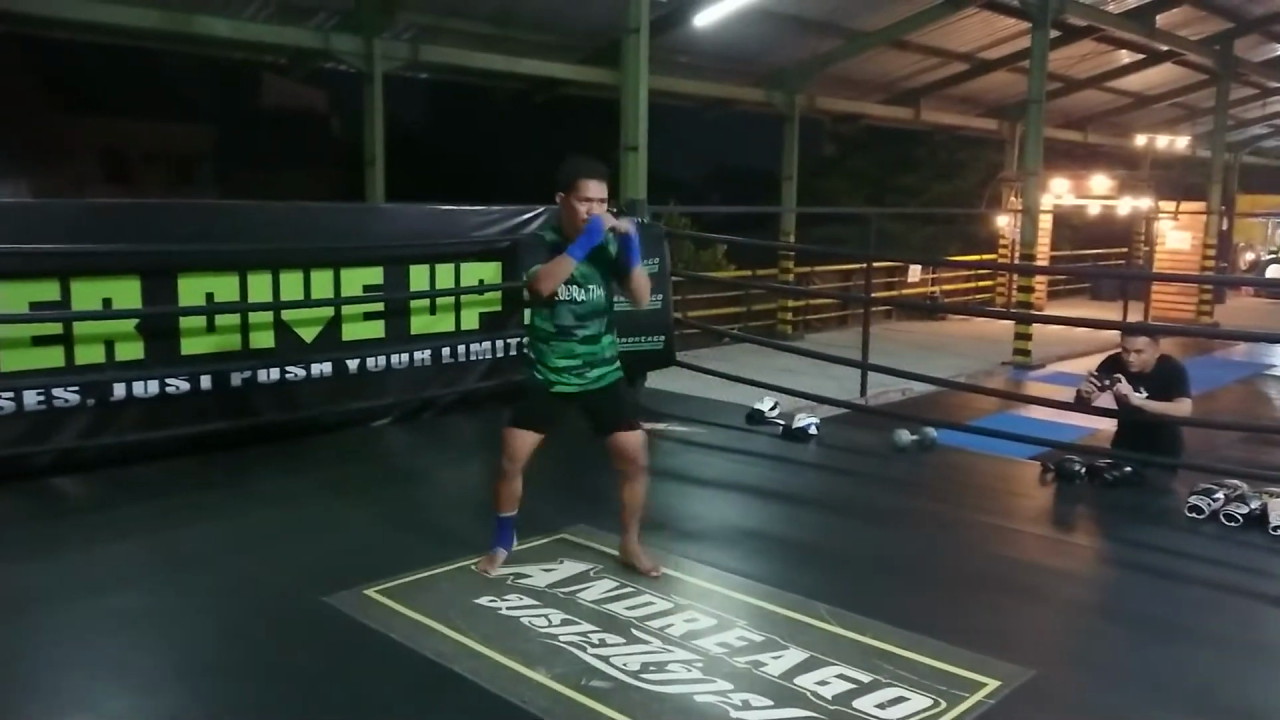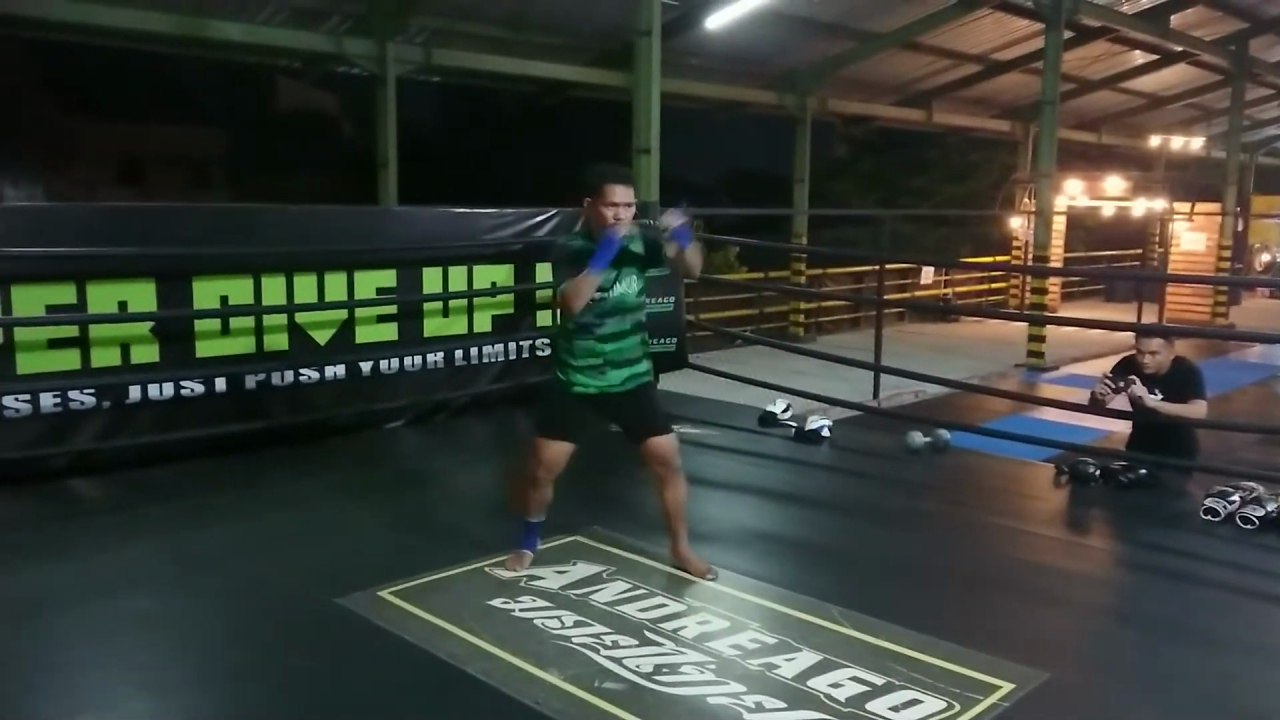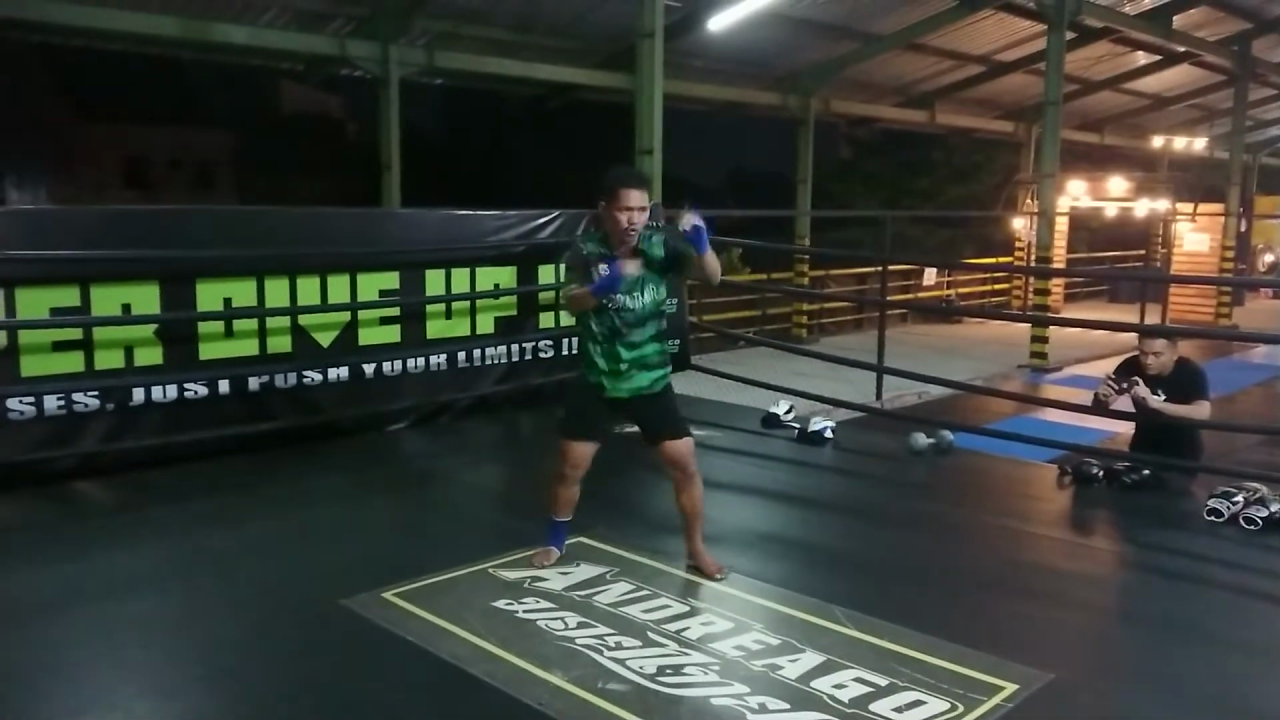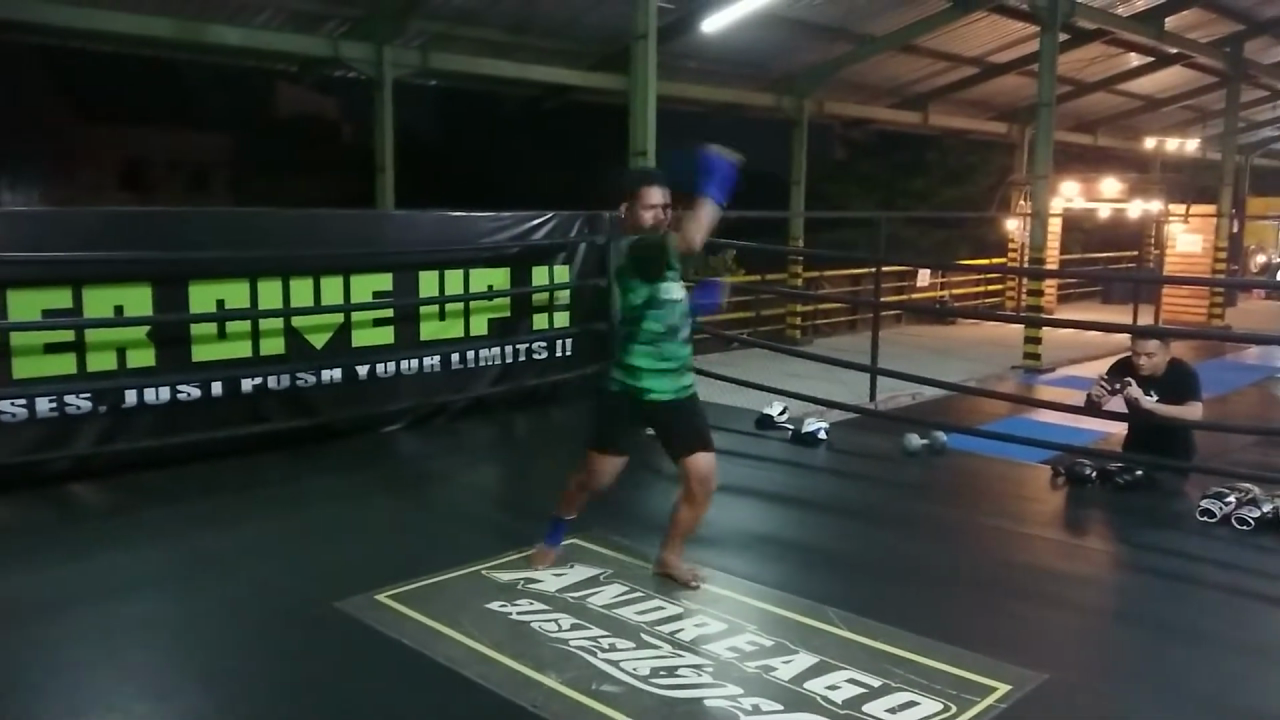
dt=0.3s
person 1, frame 1
left shoulder: (610, 242)
right shoulder: (542, 242)
left elbow: (640, 298)
right elbow: (542, 286)
left wrist: (631, 247)
right wrist: (584, 242)
left hip: (602, 376)
right hip: (549, 378)
left knee: (634, 459)
right knee: (512, 459)
left ankle: (630, 543)
right ankle: (502, 541)
person 1, frame 2
left shoulder: (642, 243)
right shoulder: (571, 251)
left elbow: (690, 268)
right elbow: (572, 301)
left wrist: (680, 234)
right wrist: (605, 253)
left hip: (631, 379)
right hip: (574, 382)
left knee: (667, 461)
right knee: (542, 467)
left ankle: (681, 548)
right ankle: (529, 541)
person 1, frame 3
left shoulder: (661, 245)
right shoulder: (586, 253)
left elbow: (711, 276)
right elbow: (573, 304)
left wrist: (698, 236)
right wrist: (608, 280)
left hip: (650, 382)
right hip: (598, 383)
left knee: (685, 465)
right knee: (571, 466)
left ankle: (696, 549)
right ankle: (556, 540)
person 1, frame 4
left shoulder: (662, 257)
right shoulder: (638, 249)
right elbow: (690, 241)
left wrist: (697, 299)
right wrist: (713, 181)
left hip: (677, 388)
right hip: (634, 386)
left knee: (702, 479)
right knee: (598, 477)
left ankle: (670, 557)
right ankle: (555, 536)
